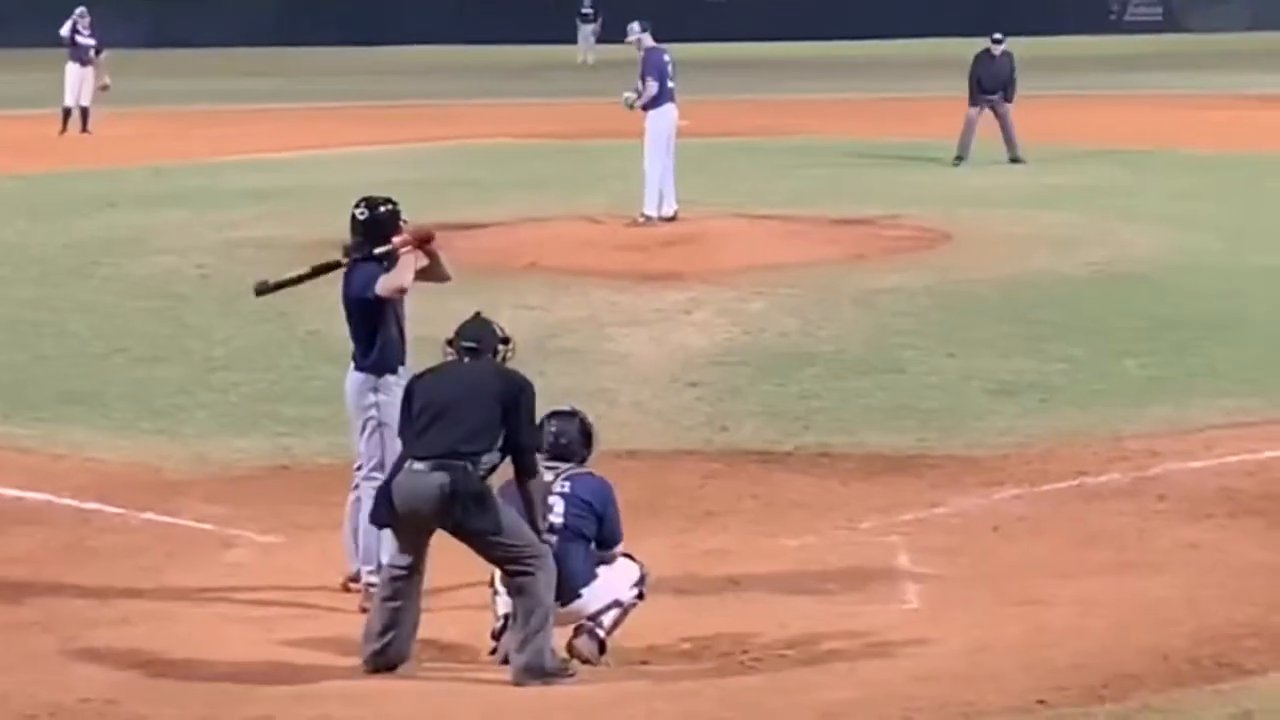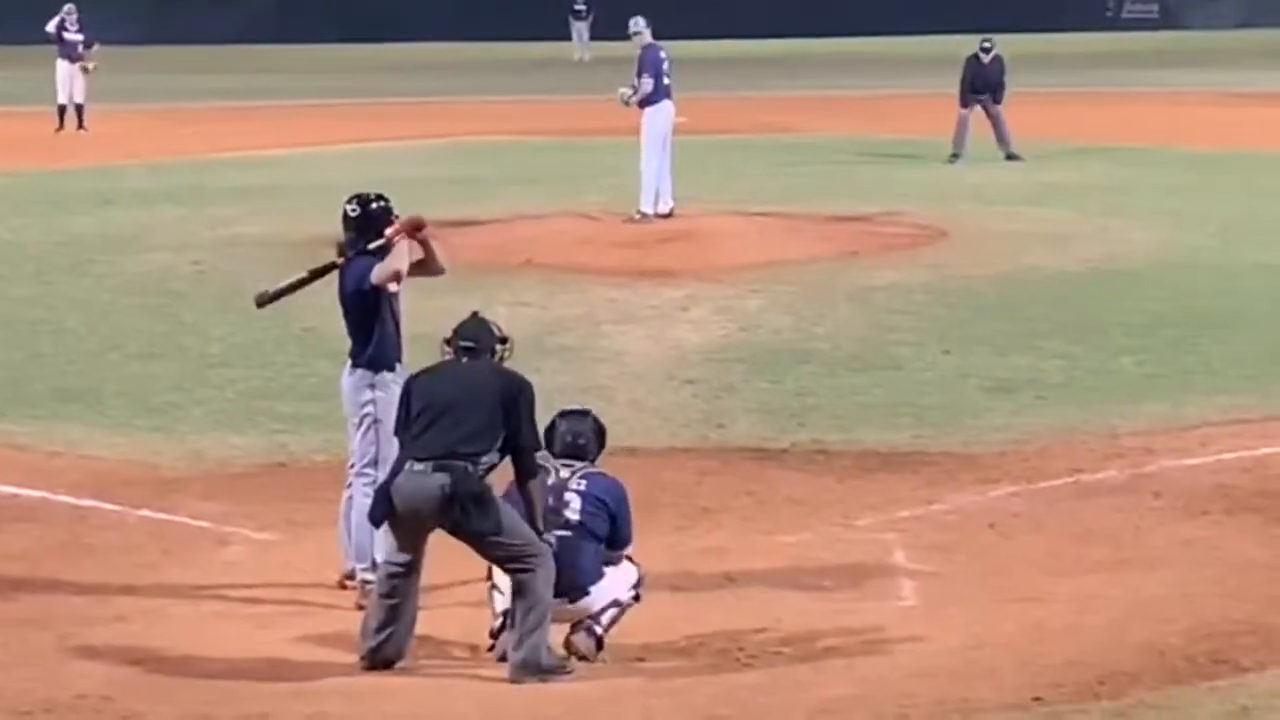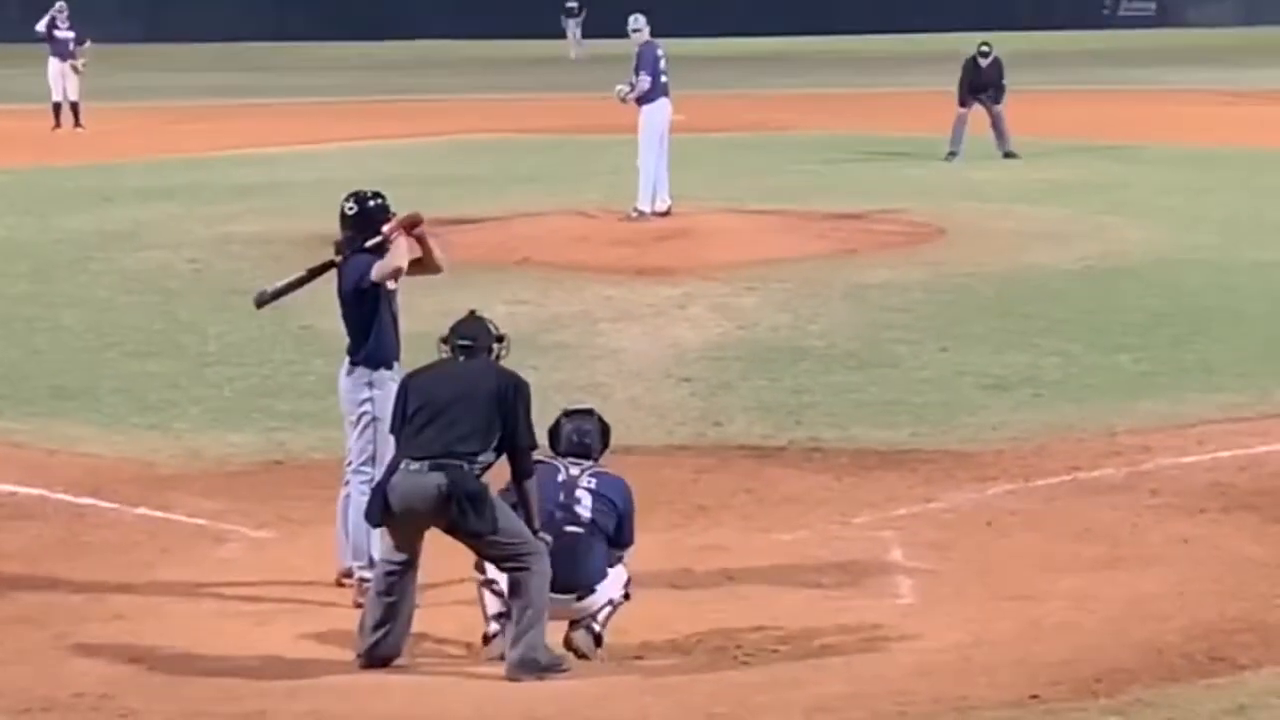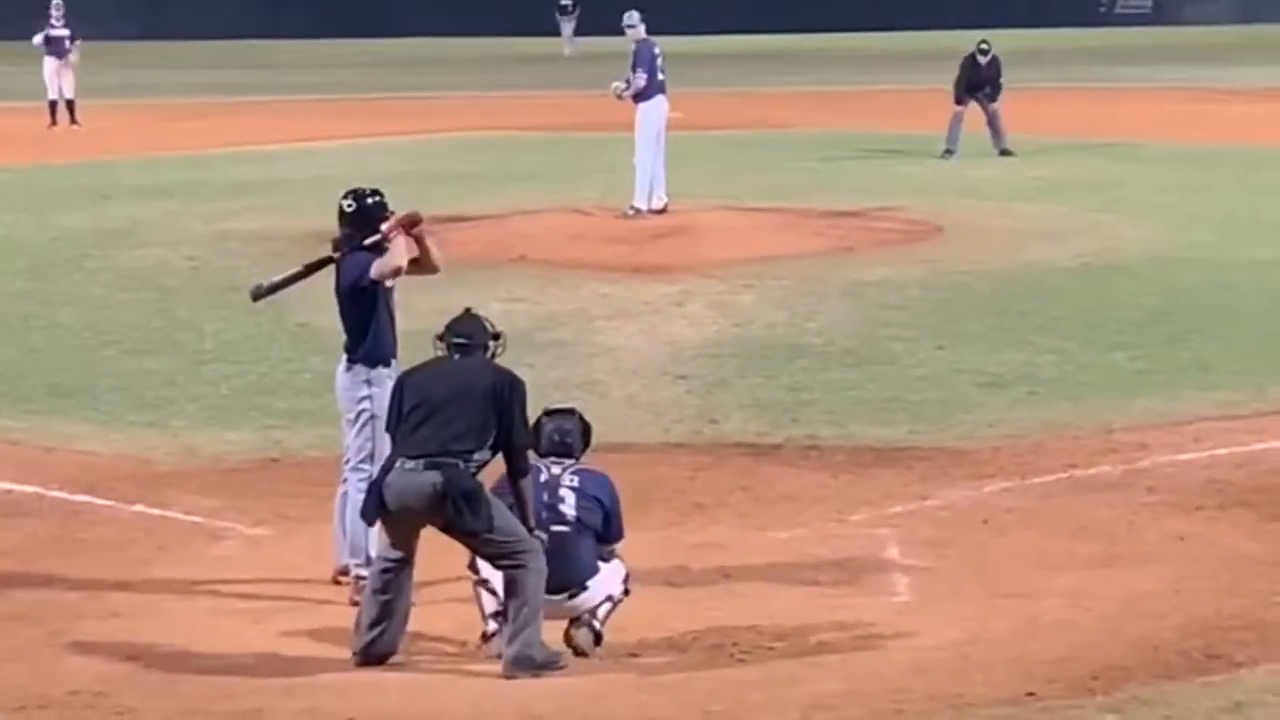
dt=0.3s
person 1, frame 1
left shoulder: (384, 265)
right shoulder: (362, 273)
left elbow: (441, 276)
right elbow: (398, 286)
left wrist: (426, 249)
right wrist: (408, 254)
left hip: (381, 379)
right hip: (376, 383)
left knee: (368, 476)
right knee: (383, 481)
left ankle: (359, 568)
right ankle: (374, 583)
person 1, frame 2
left shoulder: (377, 261)
right shoulder: (358, 268)
left elbow: (435, 268)
right elbow: (395, 270)
left wrist: (420, 239)
right wrist: (402, 241)
left hip: (377, 376)
right hip: (373, 380)
left knee: (362, 473)
right knee: (376, 477)
left ankle: (355, 566)
right ankle: (371, 580)
person 1, frame 3
left shoulder: (375, 260)
right shoulder: (357, 265)
left elbow: (434, 266)
right elbow: (395, 267)
left wrist: (418, 235)
right wrist: (399, 238)
left hip: (375, 374)
right hip: (369, 378)
left knee: (359, 471)
right knee: (373, 476)
left ankle: (351, 563)
right ankle: (367, 579)
person 1, frame 4
left shoulder: (373, 258)
right shoulder: (356, 262)
left elbow: (431, 266)
right elbow: (396, 266)
left wrist: (417, 235)
right wrist: (399, 237)
left hip: (370, 372)
right hip: (366, 375)
left knee: (356, 470)
right knee: (369, 474)
left ankle: (348, 560)
right ankle: (363, 576)
person 2, frame 1
left shoulder: (422, 380)
right shoulder: (513, 383)
right elbow: (525, 465)
right wrist: (537, 525)
left hip: (406, 483)
right hip: (456, 484)
left knee: (404, 560)
right knee: (534, 561)
left ankle: (382, 653)
right ankle: (534, 662)
person 2, frame 2
left shoulder: (420, 380)
right shoulder: (512, 384)
right elbow: (526, 465)
left wrist: (417, 496)
right wrist: (538, 526)
left hip: (406, 483)
right hip: (456, 486)
left knee: (401, 558)
right knee: (534, 558)
left ankle: (379, 650)
right ankle: (531, 659)
person 2, frame 3
left shoulder: (416, 379)
right shoulder: (508, 382)
right elbow: (521, 464)
left wrist: (414, 495)
right wrist: (534, 526)
left hip: (402, 481)
right hip: (453, 484)
left knee: (397, 557)
right knee: (531, 557)
left ankle: (376, 648)
right ankle: (528, 657)
person 2, frame 4
left shoulder: (411, 377)
right shoulder: (504, 381)
right elbow: (517, 462)
left wrist: (408, 489)
right wrist: (529, 523)
left hip: (398, 480)
right hip: (448, 483)
left knee: (393, 555)
right knee: (526, 555)
left ankle: (372, 646)
right ankle: (524, 655)
person 3, frame 1
left shoulder: (513, 485)
right shoulder: (597, 486)
right elbow: (612, 554)
right hip: (576, 599)
left knee: (503, 574)
right knee: (633, 573)
left ankle: (510, 629)
right ankle: (591, 634)
person 3, frame 2
right shoulder: (610, 487)
right elbow: (618, 554)
right hip: (580, 598)
left knee: (500, 569)
right knee: (630, 574)
left ankle: (509, 626)
right ankle: (588, 631)
person 3, frame 3
left shoulder: (533, 473)
right shoulder: (616, 486)
right elbow: (618, 554)
right hip: (583, 598)
left knee: (489, 559)
right knee: (619, 576)
left ankle: (499, 632)
right ankle: (587, 629)
person 3, frame 4
right shoulder: (600, 482)
right elbow: (610, 550)
right hip: (576, 596)
left knee: (482, 559)
right knee: (617, 571)
left ankle: (497, 631)
right ankle: (587, 626)
person 4, frame 1
left shoulder: (650, 56)
right shoulder: (664, 53)
left elbow: (652, 89)
left wrist: (638, 103)
right wrist: (638, 93)
left hip: (657, 112)
right hip: (669, 109)
left knee: (652, 164)
right knee: (665, 163)
left ankle: (650, 213)
right ankle: (668, 209)
person 4, frame 2
left shoulder: (647, 53)
right shoulder: (660, 51)
left elbow: (647, 87)
left wrist: (633, 99)
right wrist: (633, 89)
left hip: (654, 110)
right hip: (665, 106)
left knee: (649, 162)
right knee: (662, 160)
left ankle: (646, 210)
right ankle: (665, 206)
person 4, frame 3
left shoulder: (645, 51)
right shoulder: (657, 48)
left elbow: (645, 84)
left wrist: (630, 96)
right wrist: (631, 87)
left hip: (651, 107)
right hip: (662, 104)
left knee: (647, 159)
right knee: (659, 158)
left ankle: (643, 207)
right ankle: (662, 204)
person 4, frame 4
left shoulder: (641, 48)
right shoulder: (653, 46)
left elbow: (641, 81)
left wrist: (626, 93)
right wrist: (626, 84)
left hip: (648, 105)
right hip: (659, 102)
left knee: (643, 157)
right knee: (656, 156)
left ankle: (640, 205)
right ankle: (659, 201)
